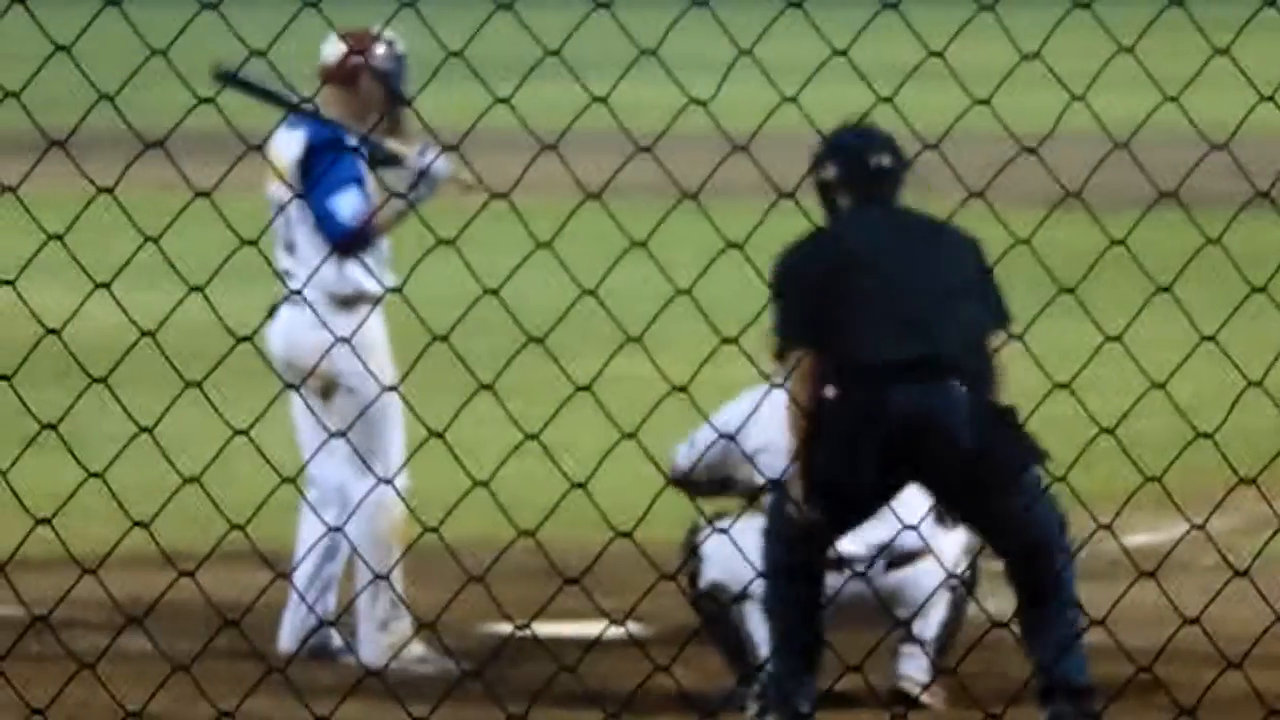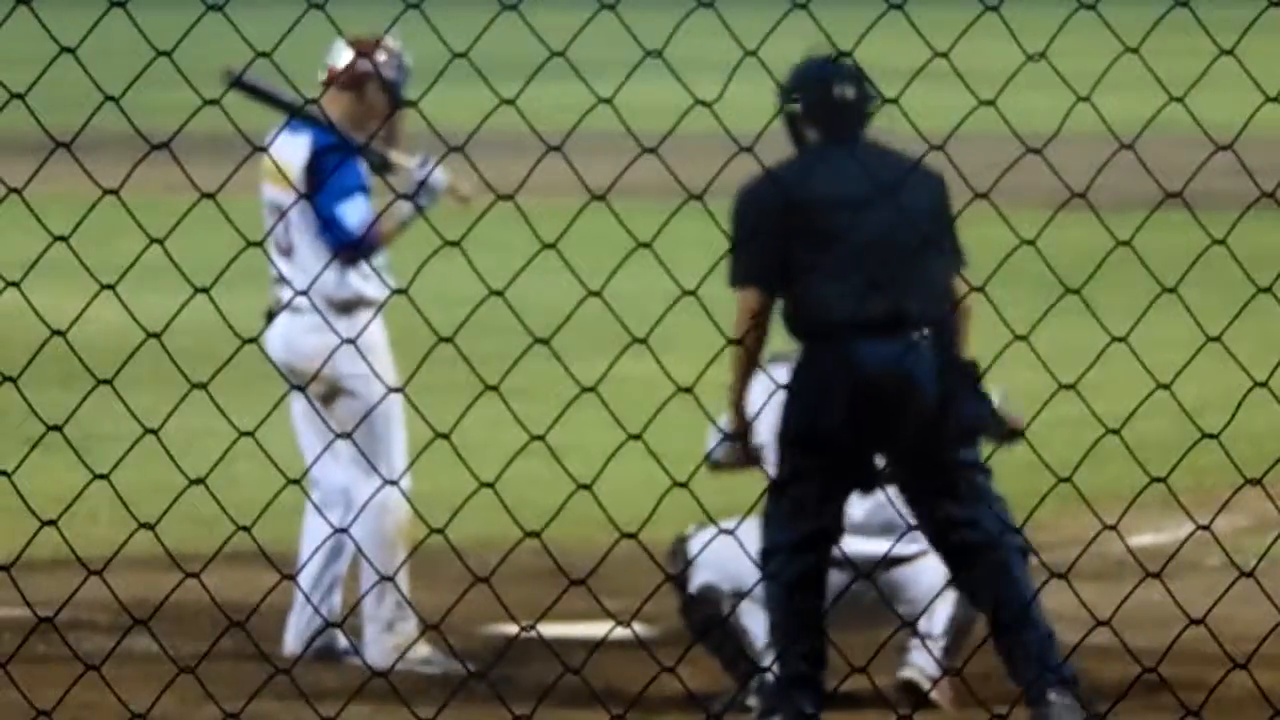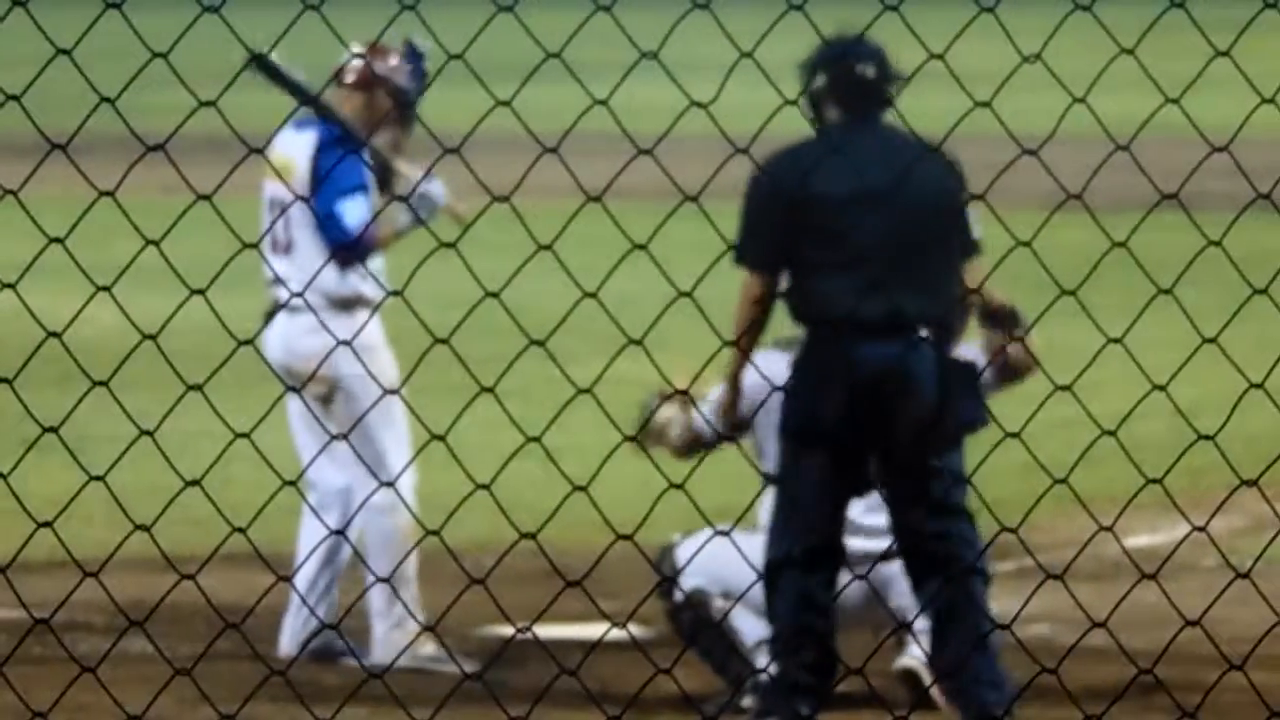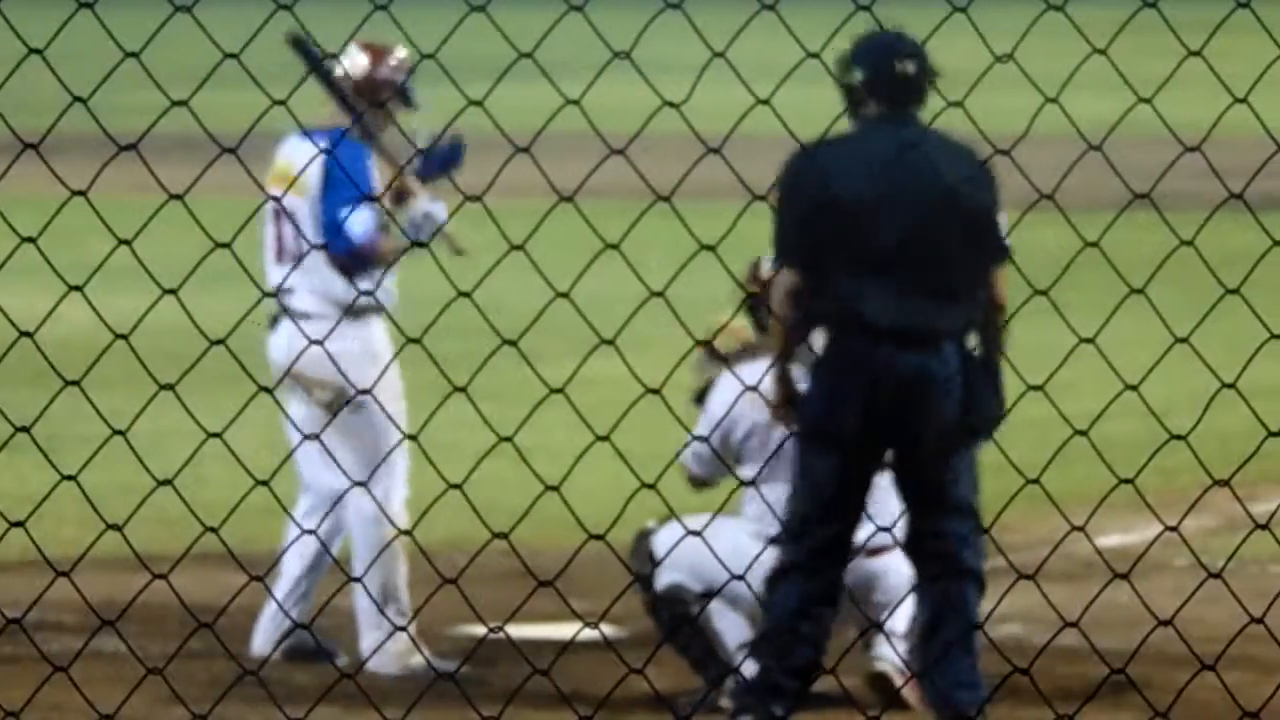
dt=0.3s
person 1, frame 1
left shoulder: (809, 257)
right shoulder: (954, 242)
left elbow: (805, 370)
right elbow: (988, 351)
left wrist: (801, 474)
right wrist: (982, 440)
left hip: (870, 412)
right hip: (960, 407)
left knee: (793, 532)
right knee: (1039, 545)
person 1, frame 2
left shoulder: (771, 192)
right shoulder: (922, 180)
left elbow: (752, 309)
right elbow: (953, 293)
left wrist: (738, 412)
right wrist: (954, 383)
left hip: (836, 370)
right hip: (926, 363)
left knee: (795, 539)
right knee: (977, 530)
person 1, frame 3
left shoulder: (787, 172)
right shoulder: (937, 168)
left elbow: (758, 290)
right elbow: (963, 283)
left wrist: (731, 379)
left hip: (833, 367)
right hip: (921, 363)
left knee: (803, 541)
right knee: (944, 540)
person 1, frame 4
left shoulder: (817, 166)
right shoulder: (967, 168)
left elbow: (791, 286)
right elbow: (992, 293)
left wrist: (782, 376)
right wrist: (986, 379)
left hip: (854, 368)
right hip: (942, 368)
left knee: (812, 539)
right knee: (949, 542)
person 2, frame 1
left shoulder: (295, 133)
right shoulder: (327, 145)
left elbow: (383, 139)
right elbow: (353, 233)
right wrist: (415, 189)
left hip: (302, 324)
right hip: (340, 326)
left knee: (331, 484)
right knee: (377, 483)
left ankle: (306, 626)
right ankle: (385, 638)
person 2, frame 2
left shoulder: (289, 138)
right shoulder: (331, 152)
left elbow: (376, 147)
right elbow: (357, 243)
right wrist: (416, 199)
left hip: (297, 329)
right hip: (341, 332)
left knee: (334, 486)
right knee: (380, 484)
left ankle: (312, 628)
right ankle: (390, 638)
person 2, frame 3
left shoulder: (293, 136)
right shoulder: (336, 147)
left elbow: (362, 181)
right elbow: (355, 241)
left wrist: (393, 125)
right wrist: (416, 210)
left hip: (292, 329)
right hip: (340, 331)
left knee: (331, 485)
right knee: (387, 481)
left ankle: (307, 629)
right ankle: (401, 636)
person 2, frame 4
left shoulder: (296, 146)
right shoulder: (346, 152)
right elbow: (353, 251)
left wrist: (415, 177)
right wrist: (416, 228)
left hip: (294, 335)
right hip: (346, 338)
left knee: (325, 490)
right knee: (377, 489)
left ankle: (280, 627)
right ankle: (388, 642)
person 3, frame 1
left shoulder: (762, 399)
left elbow: (684, 474)
left wrist: (750, 484)
right hip: (907, 581)
left knee: (709, 546)
right knee: (955, 537)
right ankle: (917, 674)
person 3, frame 2
left shoulder: (770, 380)
left elbow: (720, 456)
right hip: (907, 579)
left knee: (693, 553)
left ankle: (768, 677)
right ankle: (926, 665)
person 3, frame 3
left shoulder: (767, 369)
left elbow: (683, 438)
right elbow: (1016, 359)
right hip: (899, 582)
left knee: (681, 563)
left ankle: (765, 675)
right ankle: (921, 654)
person 3, frame 4
left shoulder: (744, 382)
left elbow: (698, 474)
right hip: (877, 572)
left knee: (655, 549)
left ankle: (746, 677)
right ankle: (895, 656)
